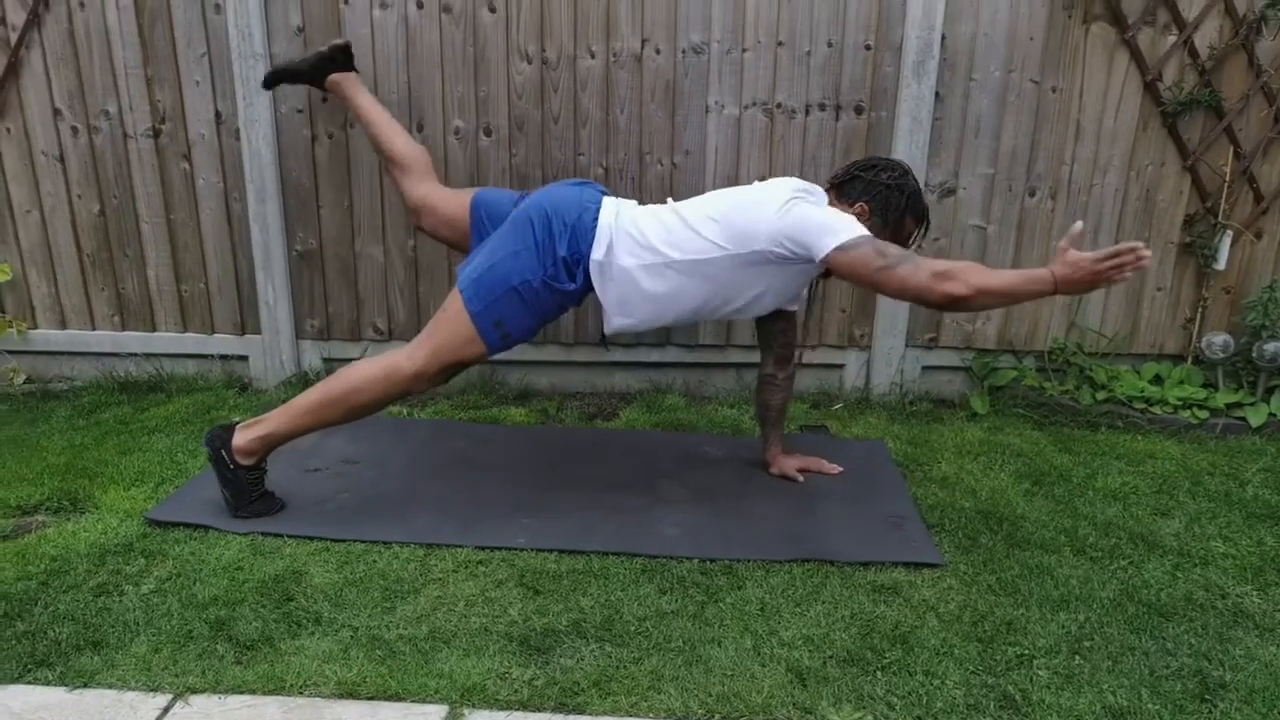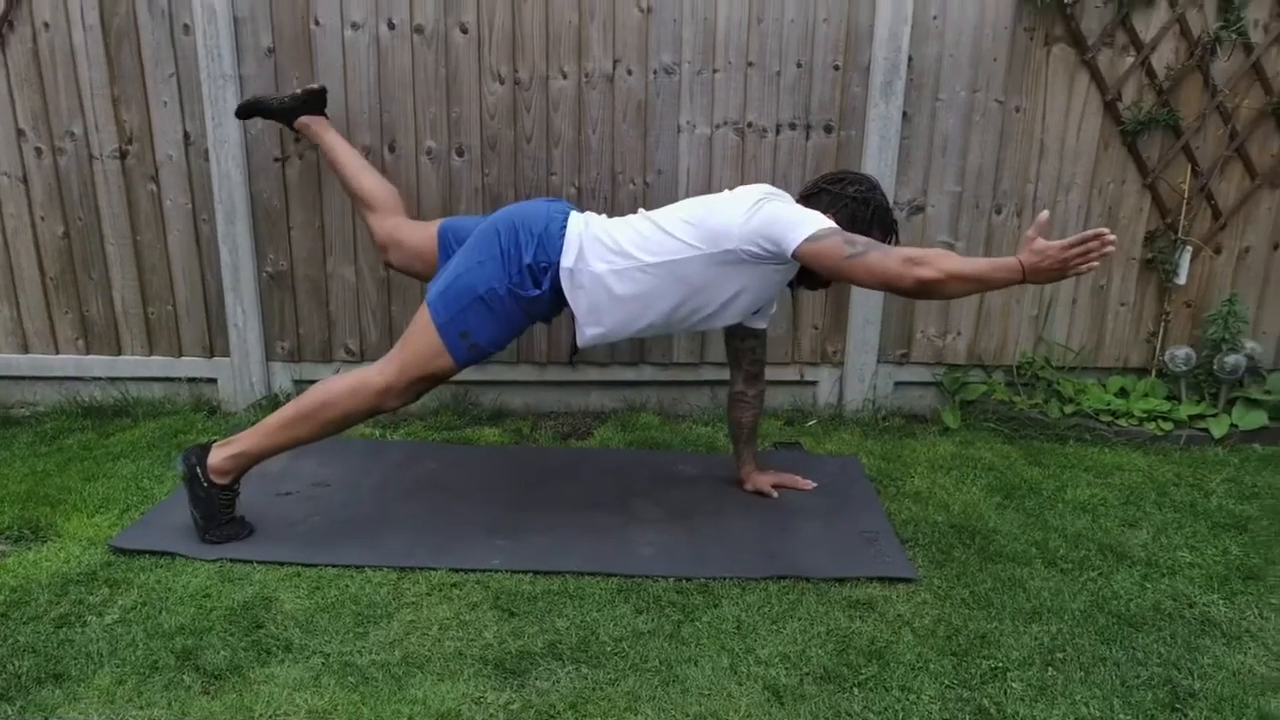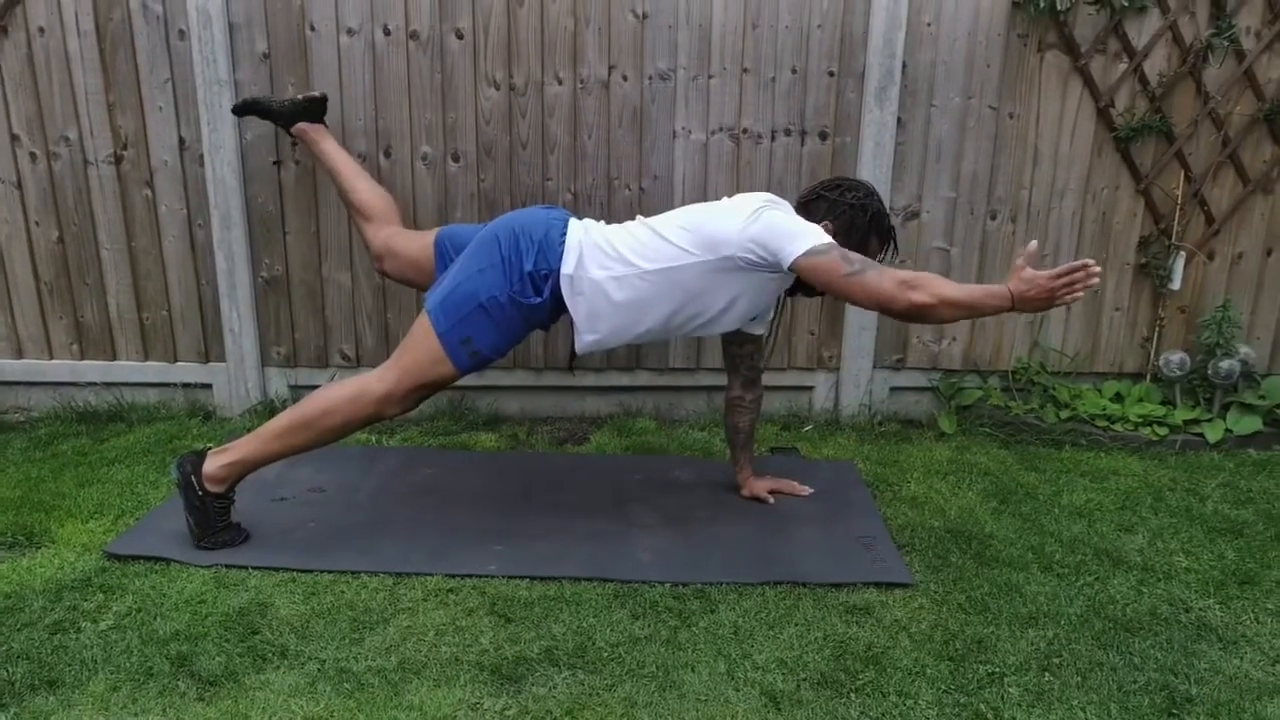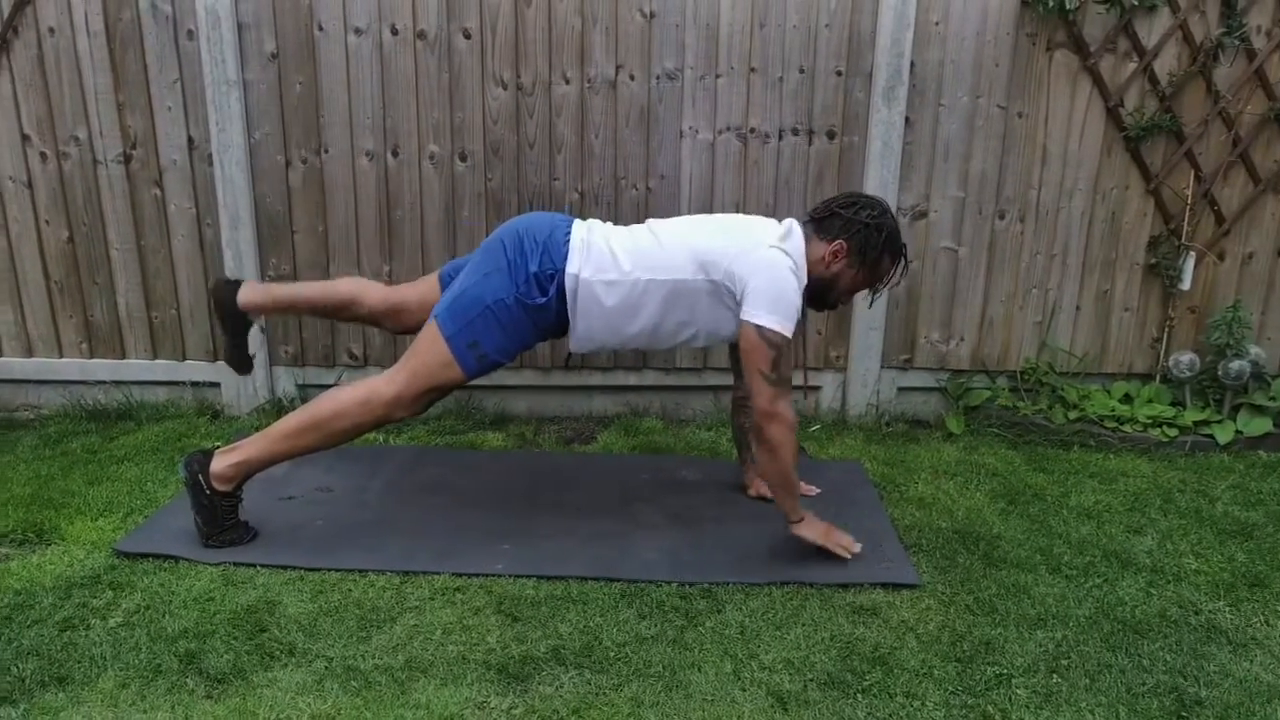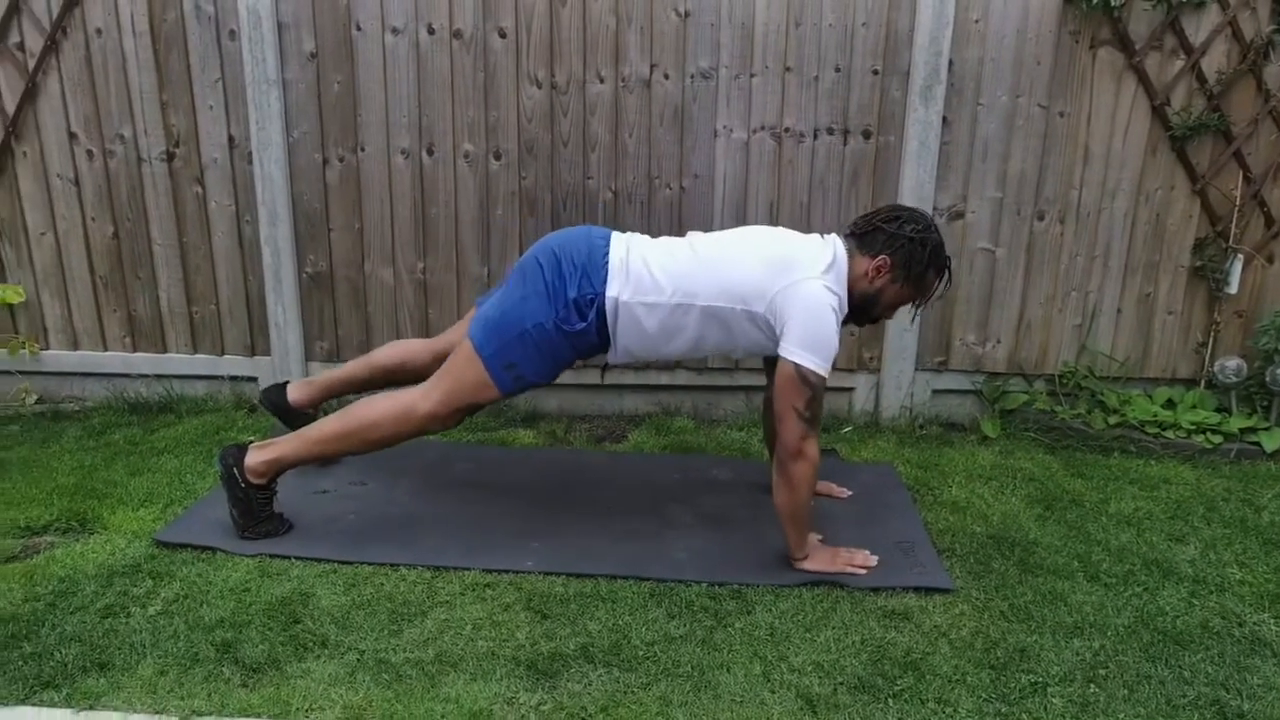
dt=0.4s
person 1, frame 1
left shoulder: (792, 253)
right shoulder: (806, 216)
left elbow: (778, 355)
right elbow: (937, 284)
left wrist: (775, 451)
right wrist: (1054, 279)
left hip: (576, 229)
right hip: (567, 239)
left knee: (425, 198)
right knee: (424, 364)
left ankle: (343, 77)
right ankle: (246, 444)
person 1, frame 2
left shoulder: (763, 273)
right shoulder: (773, 220)
left elbow: (746, 372)
right elbow: (911, 274)
left wrist: (749, 467)
right wrist: (1022, 267)
left hip: (543, 255)
right hip: (535, 254)
left knee: (395, 236)
right knee: (397, 379)
left ankle: (308, 118)
right ankle: (220, 463)
person 1, frame 3
left shoulder: (760, 277)
right shoulder: (774, 229)
left elbow: (743, 376)
right elbow: (896, 293)
left wrist: (748, 471)
right wrist: (1011, 295)
left hip: (542, 261)
right hip: (534, 261)
left knee: (390, 244)
right knee: (394, 389)
left ankle: (306, 126)
right ankle: (214, 472)
person 1, frame 4
left shoulder: (766, 250)
right shoulder: (777, 269)
left elbow: (747, 387)
right elbow: (771, 405)
left wrist: (753, 470)
right wrist: (799, 515)
left hip: (546, 258)
right hip: (539, 268)
left knee: (393, 305)
right knee: (401, 392)
left ankle: (247, 299)
right ankle: (222, 470)
person 1, frame 5
left shoulder: (809, 259)
right shoulder: (819, 301)
left elbow: (777, 393)
right elbow: (798, 439)
left wrist: (792, 473)
right wrist: (804, 548)
left hip: (583, 266)
right hip: (580, 289)
left knee: (442, 352)
right knee: (438, 402)
left ankle: (298, 396)
right ankle: (257, 463)
